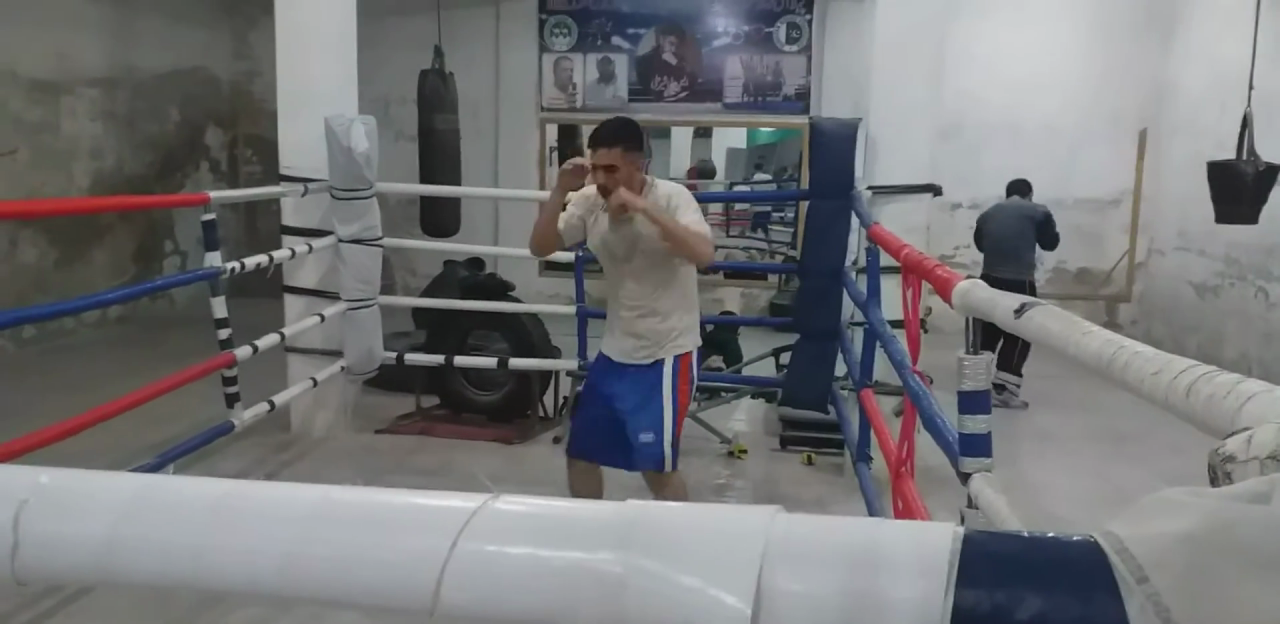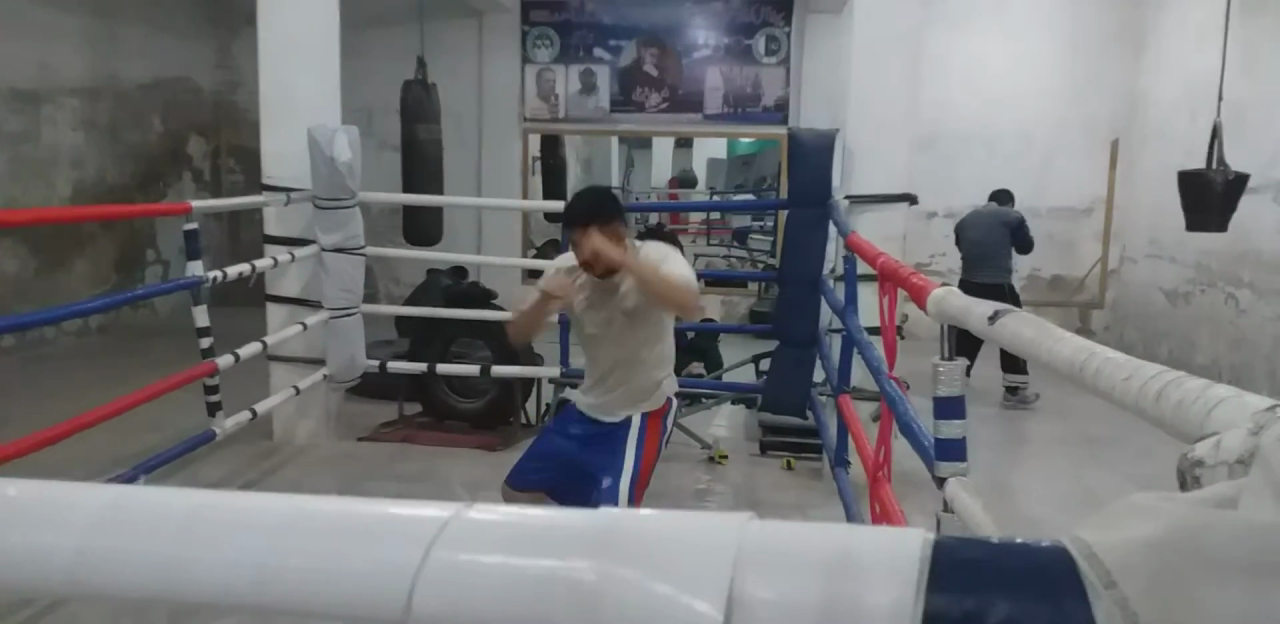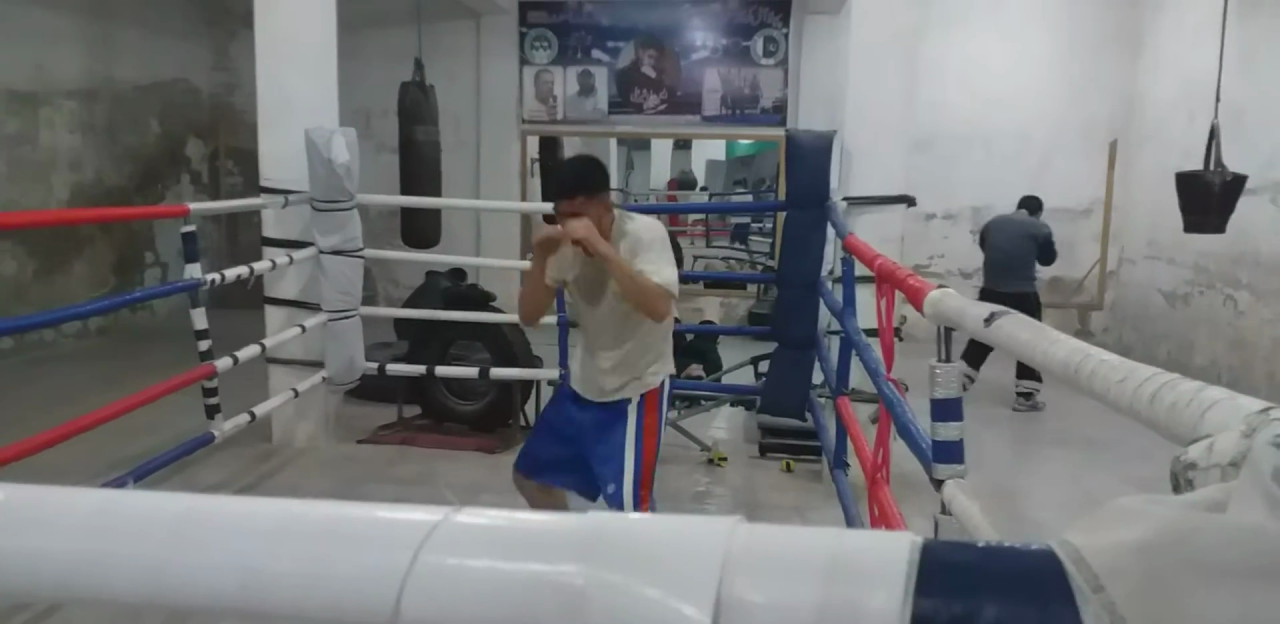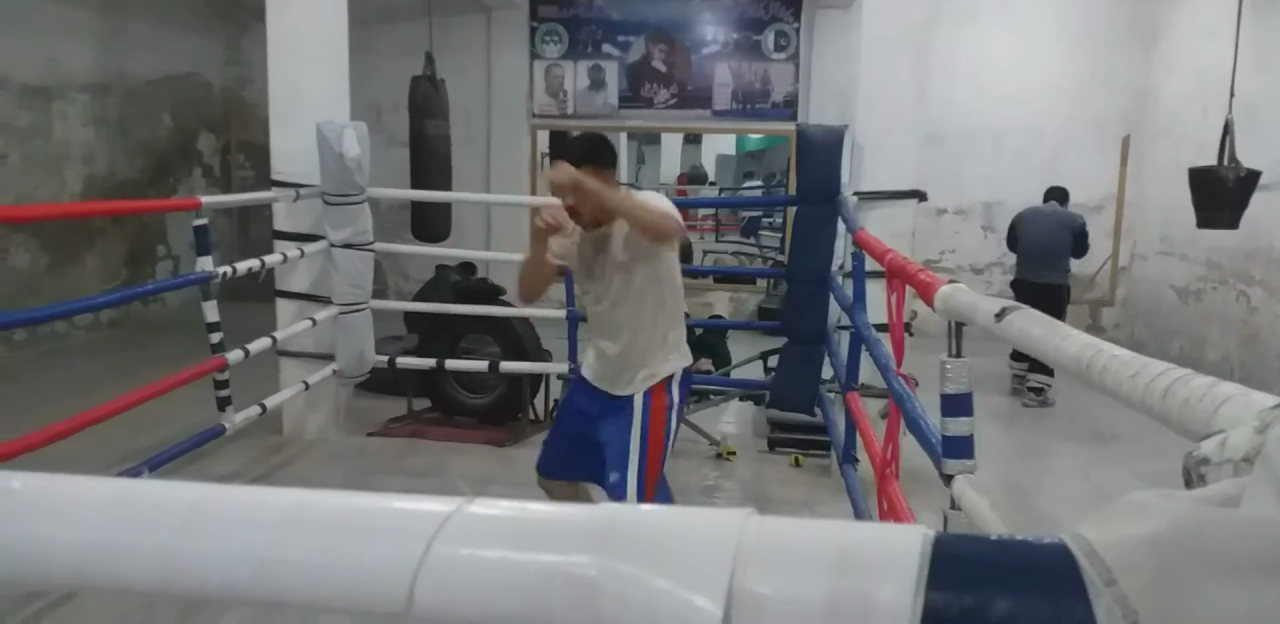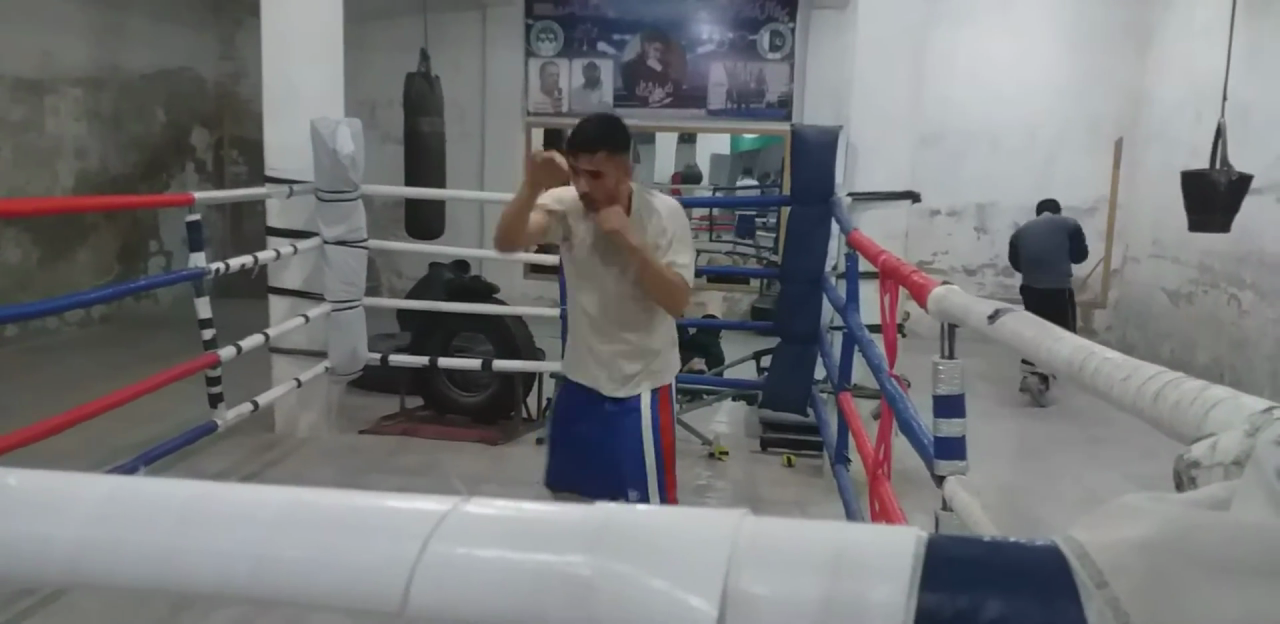
dt=0.3s
person 1, frame 1
left shoulder: (671, 197)
right shoulder: (590, 202)
left elbow: (703, 254)
right elbow: (540, 248)
left wrist: (642, 207)
right wrist: (559, 191)
left hip: (668, 353)
right hip: (615, 353)
left knee: (656, 465)
right knee: (581, 454)
person 1, frame 2
left shoulder: (658, 258)
right shoulder: (569, 267)
left elbow: (689, 304)
right elbow: (518, 336)
left wrist: (623, 261)
right wrist: (542, 303)
left hip: (645, 409)
right hip: (590, 406)
left knee: (616, 509)
right knee: (518, 492)
person 1, frame 3
left shoulder: (646, 233)
right shoulder: (560, 242)
left elbow: (659, 308)
right elbow: (528, 316)
left wrist: (603, 250)
right wrist: (540, 260)
left hip: (638, 390)
right hip: (582, 386)
left knee: (627, 508)
right knee: (529, 476)
person 1, frame 4
left shoulder: (649, 206)
right shoulder: (566, 224)
left elbow: (668, 229)
right elbow: (528, 293)
left wrist: (587, 185)
right wrist: (539, 242)
left hip: (651, 379)
right hip: (597, 375)
left knee: (632, 499)
right knee: (554, 476)
person 1, frame 5
left shoulder: (663, 213)
right shoulder: (565, 204)
left elbow: (676, 302)
right elbow: (506, 241)
left wrist: (630, 241)
right wrist: (532, 186)
left hip: (642, 384)
right hip: (580, 380)
left knee: (652, 507)
right knee: (567, 491)
person 2, frame 1
left shoulder: (988, 214)
right shoulder: (1038, 213)
left elbow: (980, 244)
right elbow: (1051, 242)
left hip: (990, 279)
right hip: (1018, 283)
left knee: (988, 332)
right knee: (1017, 337)
right ankle: (1002, 390)
person 2, frame 2
left shoulder: (966, 220)
right shoulder: (1011, 217)
right elbow: (1025, 247)
left hip: (968, 284)
right hip: (997, 286)
left knee: (967, 337)
right ankle: (1015, 391)
person 2, frame 3
left shoulder: (993, 223)
right shoulder: (1039, 229)
left elbow: (985, 246)
right elbow: (1048, 259)
left hip: (991, 291)
right hip: (1023, 294)
left ankle: (959, 379)
right ankle: (1026, 396)
person 2, frame 4
left shoulder: (1023, 216)
right shoulder: (1074, 220)
left elbow: (1011, 244)
right elbow: (1080, 251)
left hip: (1024, 282)
right hip: (1055, 286)
left ankle: (1019, 379)
right ankle: (1035, 390)
person 2, frame 5
left shoulder: (1021, 231)
right shoulder: (1069, 225)
left elbow: (1015, 263)
right elbow: (1080, 255)
left hip: (1030, 288)
right hip: (1058, 290)
left ankle: (1031, 373)
right ankle: (1039, 376)
